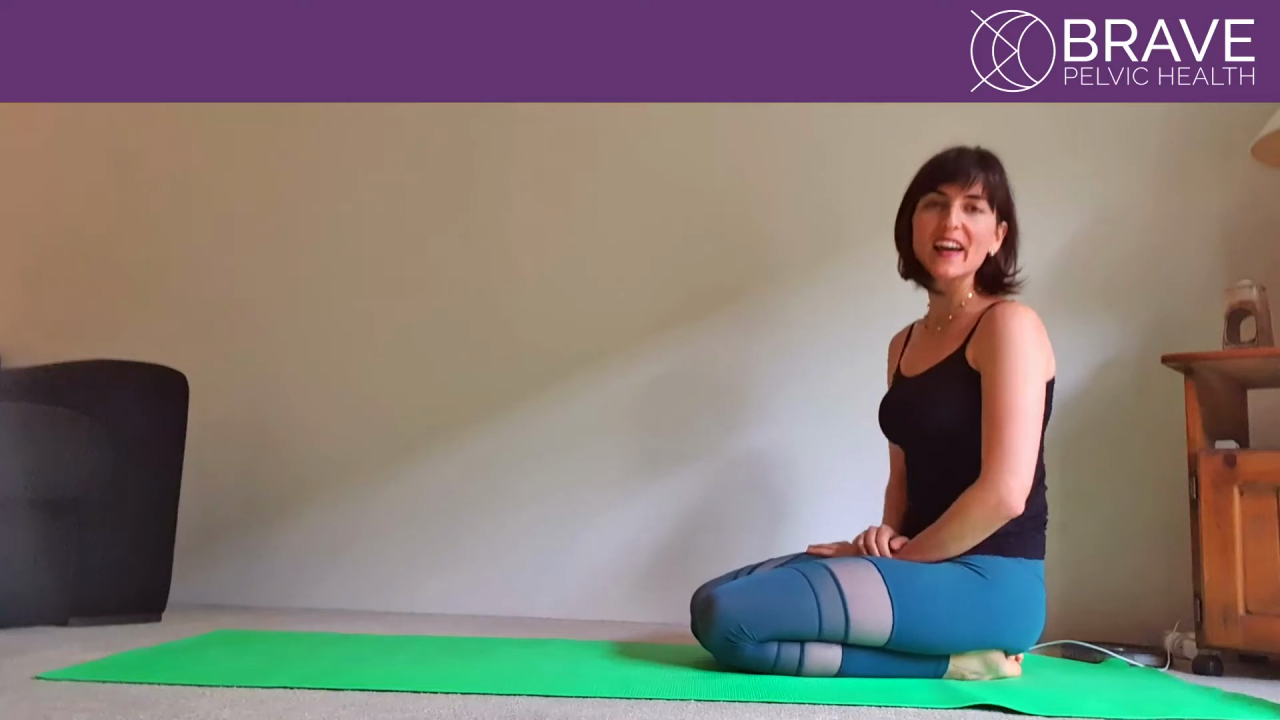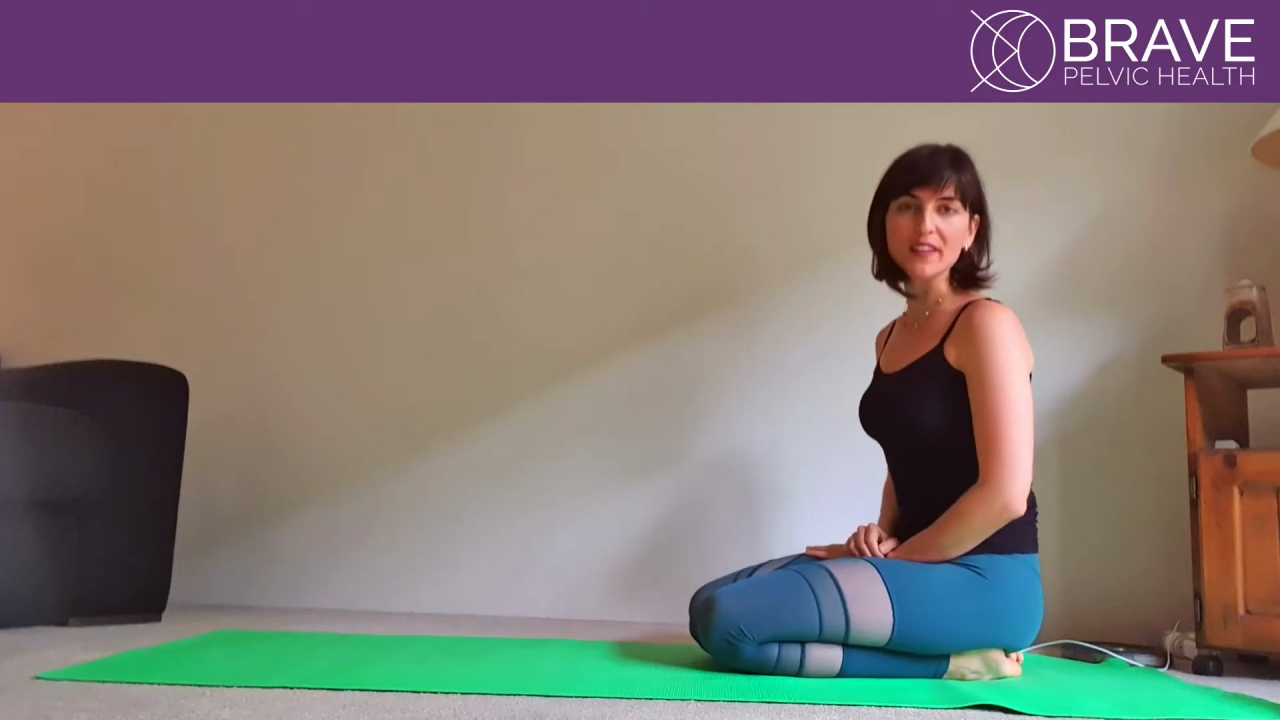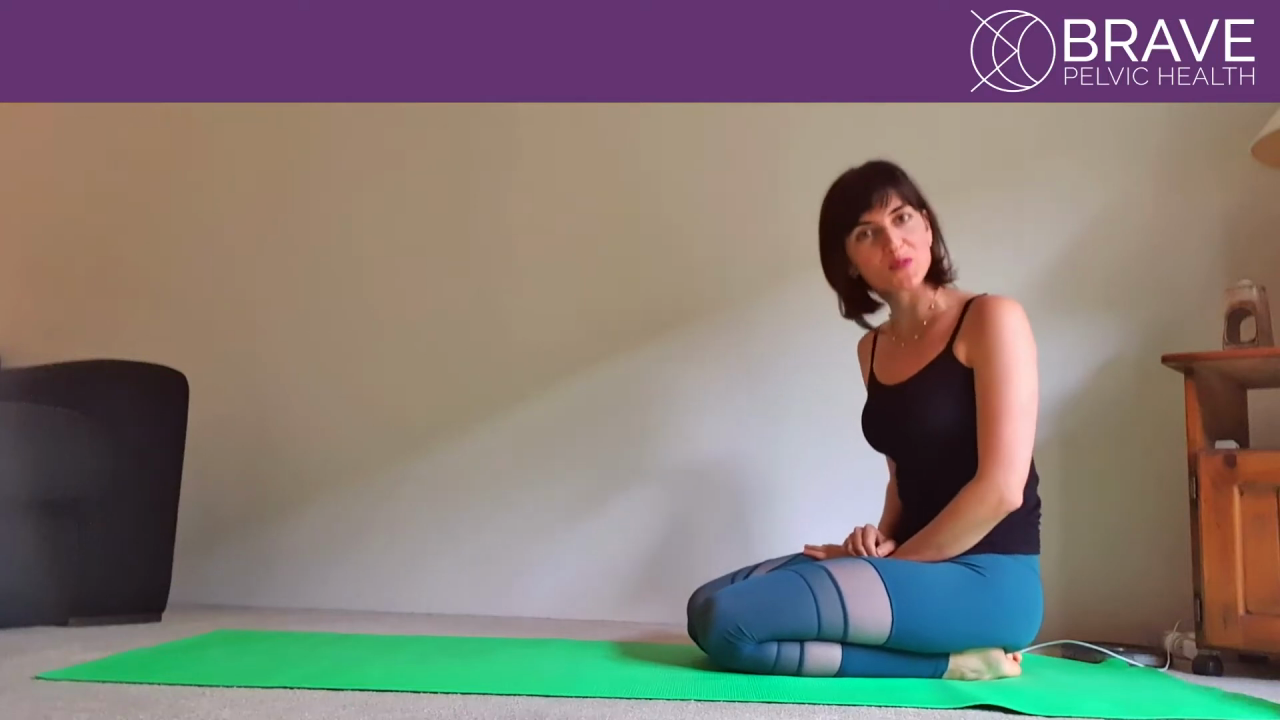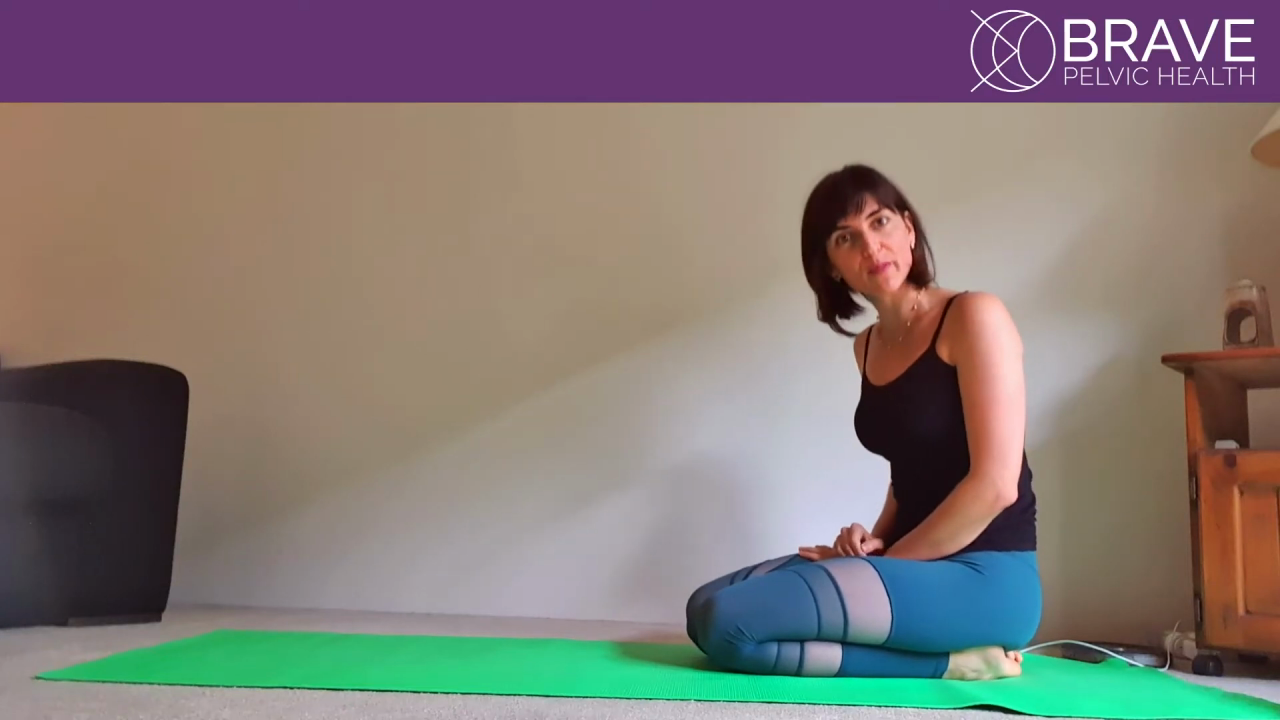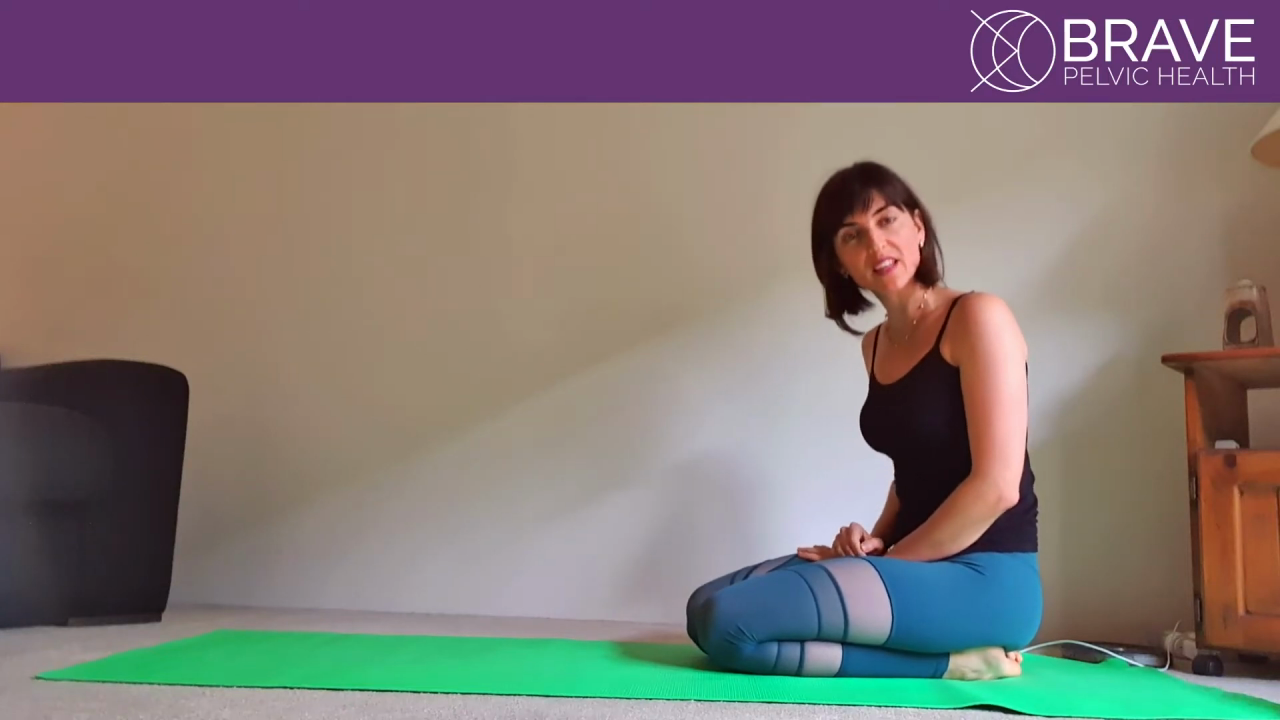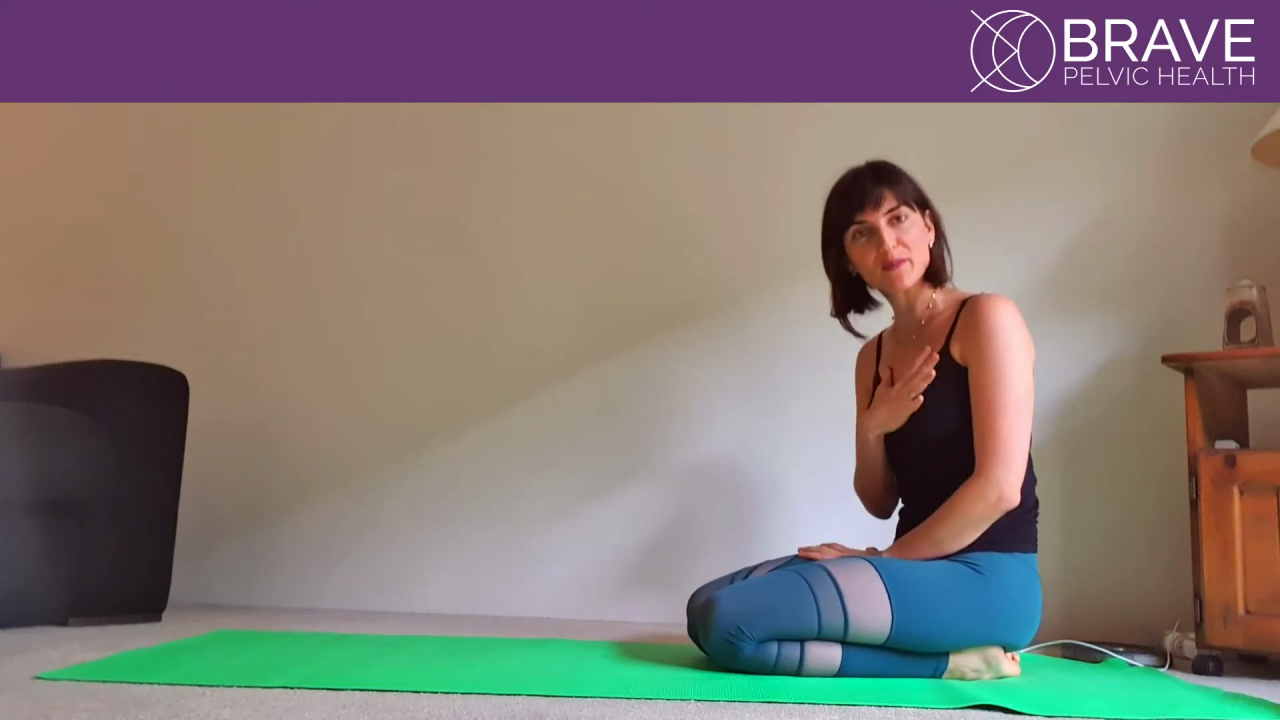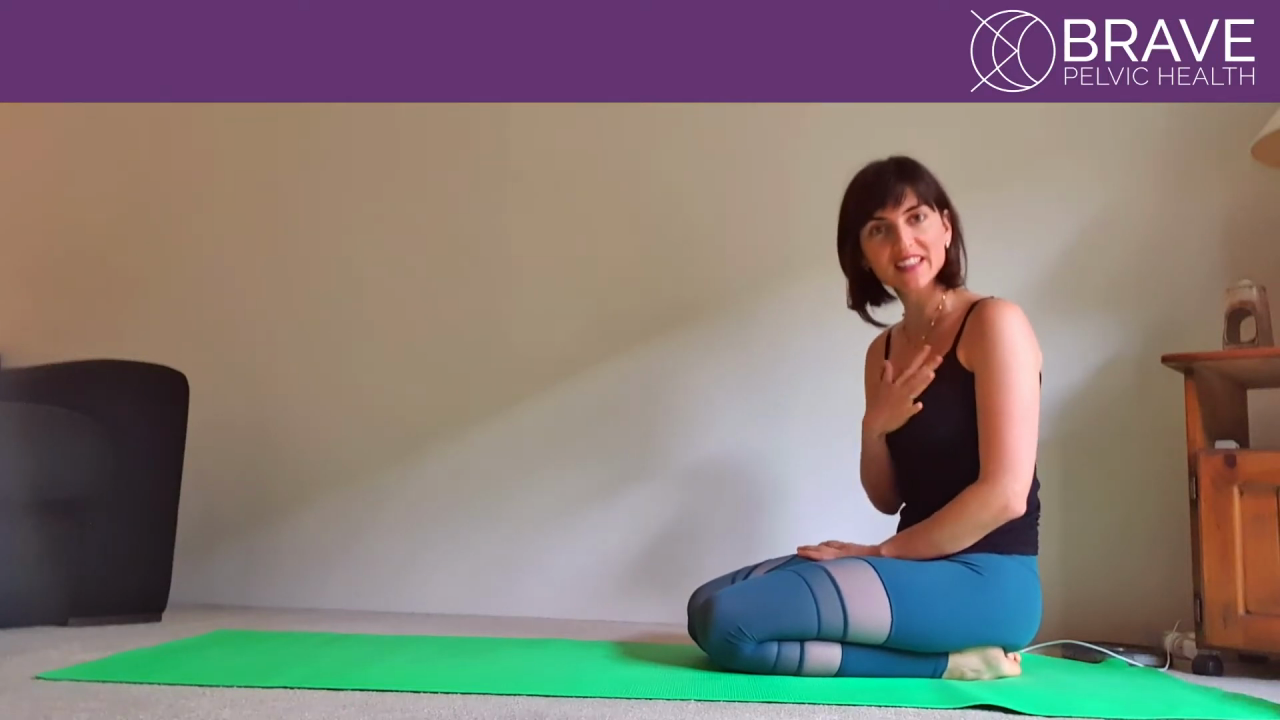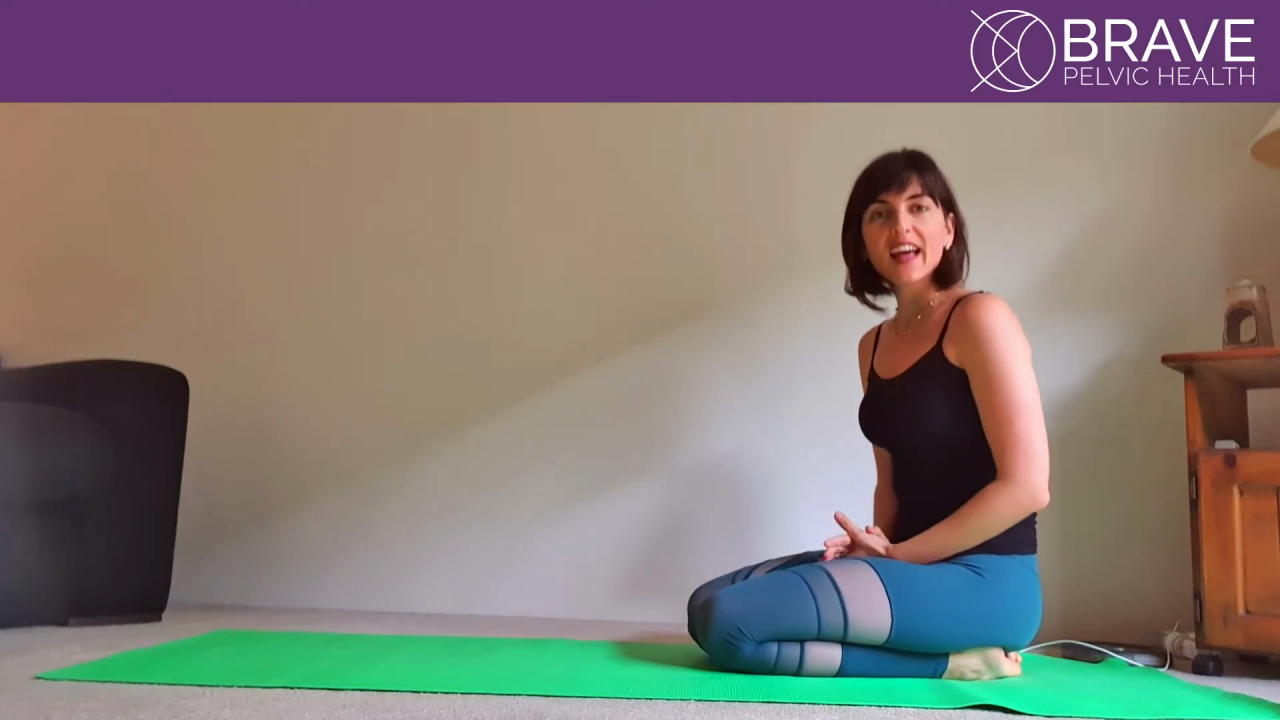
dt=0.5s
person 1, frame 1
left shoulder: (1009, 325)
right shoulder: (904, 344)
left elbow: (1004, 492)
left wrist: (901, 557)
right wrist: (887, 538)
left hip: (989, 585)
right hip: (929, 569)
left knee: (731, 618)
right knee: (713, 605)
left ankle: (954, 658)
right ankle: (952, 654)
person 1, frame 2
left shoulder: (986, 324)
right shoulder: (891, 337)
left elbow: (1005, 494)
left wrist: (895, 558)
right wrist: (883, 538)
left hip: (984, 582)
right hip: (922, 567)
left knee: (731, 623)
right knee: (711, 609)
left ankle: (959, 657)
person 1, frame 3
left shoulder: (993, 320)
right shoulder: (873, 348)
left elbow: (1001, 488)
left wrist: (895, 562)
right wrist: (884, 541)
left hip: (985, 582)
right hip: (921, 566)
left knee: (731, 623)
right knee: (708, 608)
left ankle: (953, 659)
person 1, frame 4
left shoulder: (974, 317)
right shoulder: (867, 346)
left elbow: (995, 485)
left wrist: (889, 559)
right wrist: (876, 542)
left hip: (983, 580)
right hip: (918, 566)
left knee: (729, 623)
right knee: (708, 609)
left ankle: (955, 658)
person 1, frame 5
left shoulder: (978, 317)
right shoulder: (876, 344)
left elbow: (997, 485)
left wrist: (891, 559)
right wrist: (877, 540)
left hip: (984, 581)
right hip: (921, 567)
left knee: (730, 623)
right knee: (708, 607)
left ankle: (954, 658)
person 1, frame 6
left shoulder: (987, 317)
right shoulder: (874, 354)
left elbow: (999, 486)
left wrist: (884, 560)
right wrist: (871, 430)
left hip: (985, 582)
right hip: (921, 570)
left knee: (731, 624)
right knee: (707, 610)
left ankle: (949, 657)
person 1, frame 7
left shoulder: (994, 323)
right shoulder: (883, 350)
left elbow: (1005, 494)
left wrist: (881, 554)
right wrist: (874, 430)
left hip: (984, 584)
right hip: (920, 571)
left knee: (732, 622)
right knee: (708, 607)
left ankle: (951, 657)
person 1, frame 8
left shoulder: (980, 318)
right shoulder: (874, 345)
left elbow: (1025, 488)
left wrist: (898, 555)
right wrist: (875, 544)
left hip: (983, 583)
right hip: (913, 568)
left knee: (731, 624)
right knee: (708, 608)
left ankle: (951, 655)
